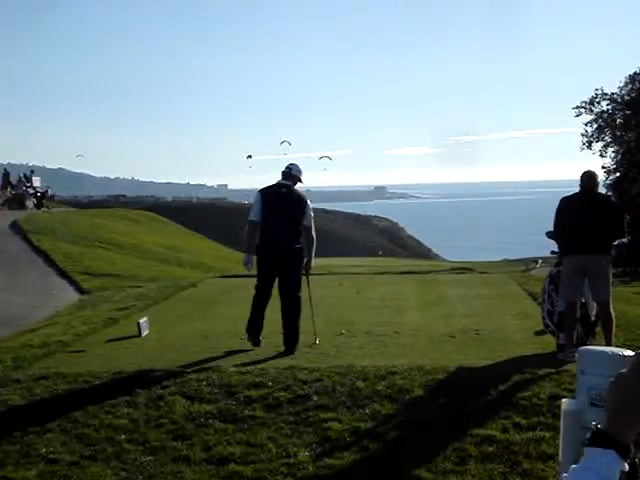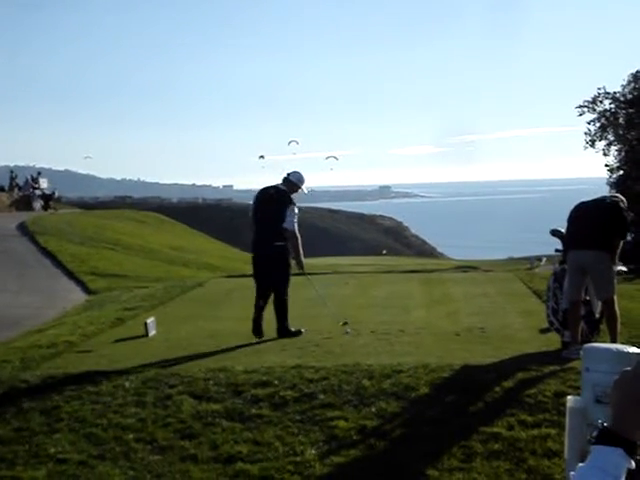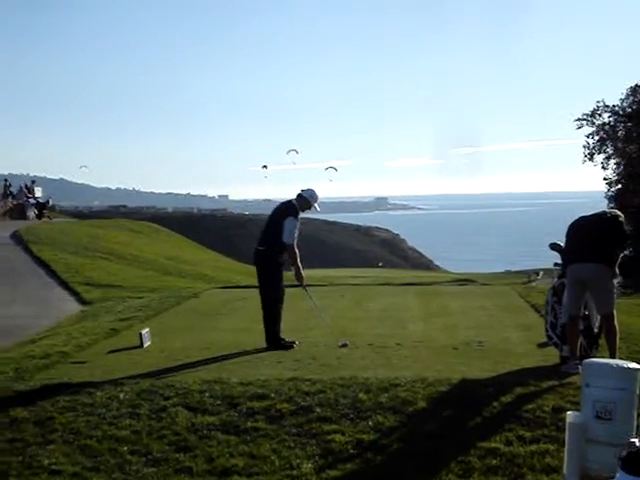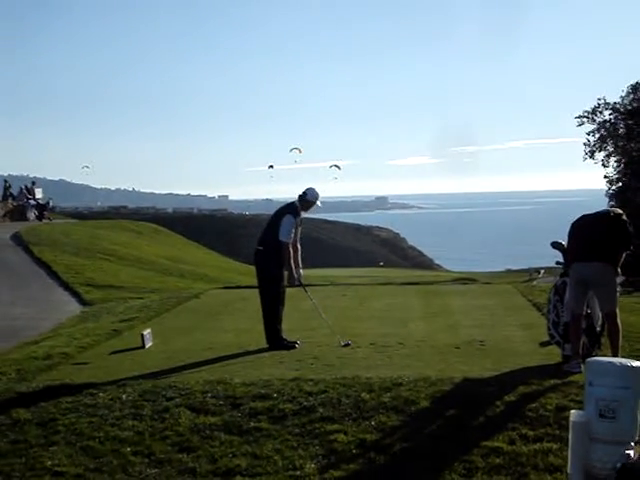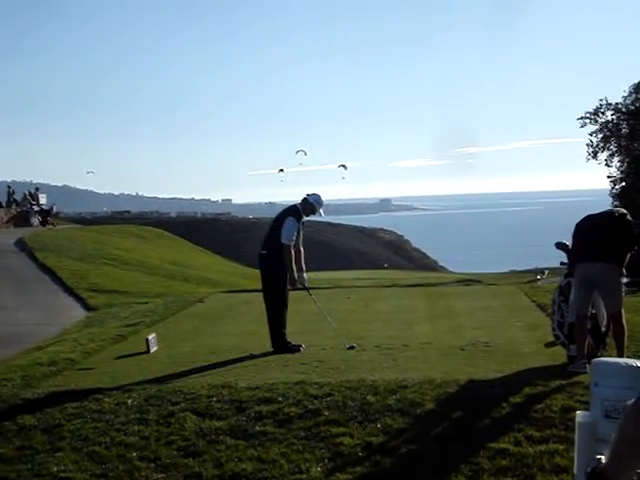
dt=1s
person 1, frame 1
left shoulder: (565, 203)
right shoulder: (608, 203)
left elbow: (558, 231)
right elbow: (619, 231)
right wrist: (606, 245)
left hip: (572, 257)
right hip: (599, 257)
left knee: (571, 304)
right knee: (604, 304)
left ankle: (570, 348)
person 1, frame 2
left shoulder: (580, 207)
right shoulder: (617, 206)
left elbow: (569, 233)
right elbow: (620, 235)
right wrist: (614, 257)
left hip: (574, 254)
right hip: (599, 254)
left knee: (574, 302)
right knee: (608, 301)
left ankle: (575, 346)
right ankle: (614, 345)
person 1, frame 3
left shoulder: (578, 222)
right shoulder: (613, 219)
left elbow: (568, 248)
right elbow: (621, 244)
right wrist: (614, 268)
left hip: (574, 269)
right hip: (599, 269)
left knee: (573, 318)
right knee: (608, 318)
left ankle: (572, 363)
person 1, frame 4
left shoulder: (580, 222)
right shoulder: (617, 218)
left elbow: (569, 247)
right elbow: (624, 246)
right wrist: (615, 268)
left hip: (577, 268)
right hip: (602, 267)
left knee: (576, 315)
right knee: (611, 315)
left ankle: (575, 360)
person 1, frame 5
left shoulder: (584, 222)
right shoulder: (622, 218)
left elbow: (574, 248)
right elbow: (628, 246)
right wrist: (620, 268)
left hip: (582, 268)
right hip: (608, 268)
left knee: (581, 316)
right knee: (616, 316)
left ankle: (581, 361)
right ankle: (621, 360)
person 2, frame 1
left shoulder: (263, 195)
right shoulder: (302, 200)
left elbow: (253, 225)
right elbow: (309, 232)
left wrist: (248, 253)
right wrist: (309, 258)
left hip: (267, 252)
right hip: (293, 253)
left knee: (262, 294)
right knee: (291, 298)
left ankle: (254, 335)
right ankle: (291, 344)
person 2, frame 2
left shoulder: (262, 193)
right shoulder: (288, 203)
left elbow: (254, 219)
right elbow: (292, 234)
right wrist: (299, 258)
left hip: (259, 246)
right hip: (277, 249)
left knee: (263, 287)
right knee: (280, 289)
left ankle: (257, 320)
right ankle: (283, 328)
person 2, frame 3
left shoulder: (286, 207)
right shoulder: (292, 215)
right elbow: (290, 247)
left wrist: (294, 265)
right wrist: (299, 271)
left hip: (268, 255)
right hip: (268, 257)
left knee: (275, 298)
right knee: (273, 299)
left ankle: (274, 337)
right ankle: (274, 340)
person 2, frame 4
left shoulder: (295, 214)
right shoulder: (290, 215)
left elbow: (295, 245)
right elbow: (286, 247)
left wrist: (298, 269)
right wrist: (291, 273)
left hip: (272, 258)
right hip: (267, 258)
left knee: (276, 299)
right knee: (273, 300)
left ankle: (276, 338)
right ankle: (275, 340)
person 2, frame 5
left shoulder: (297, 217)
right shoulder: (292, 217)
left elbow: (298, 247)
right elbow: (288, 249)
left wrist: (302, 272)
right wrist: (292, 275)
left hip: (277, 261)
right hip: (271, 261)
left knee: (280, 303)
right knee: (277, 304)
left ankle: (281, 341)
right ankle: (280, 343)
